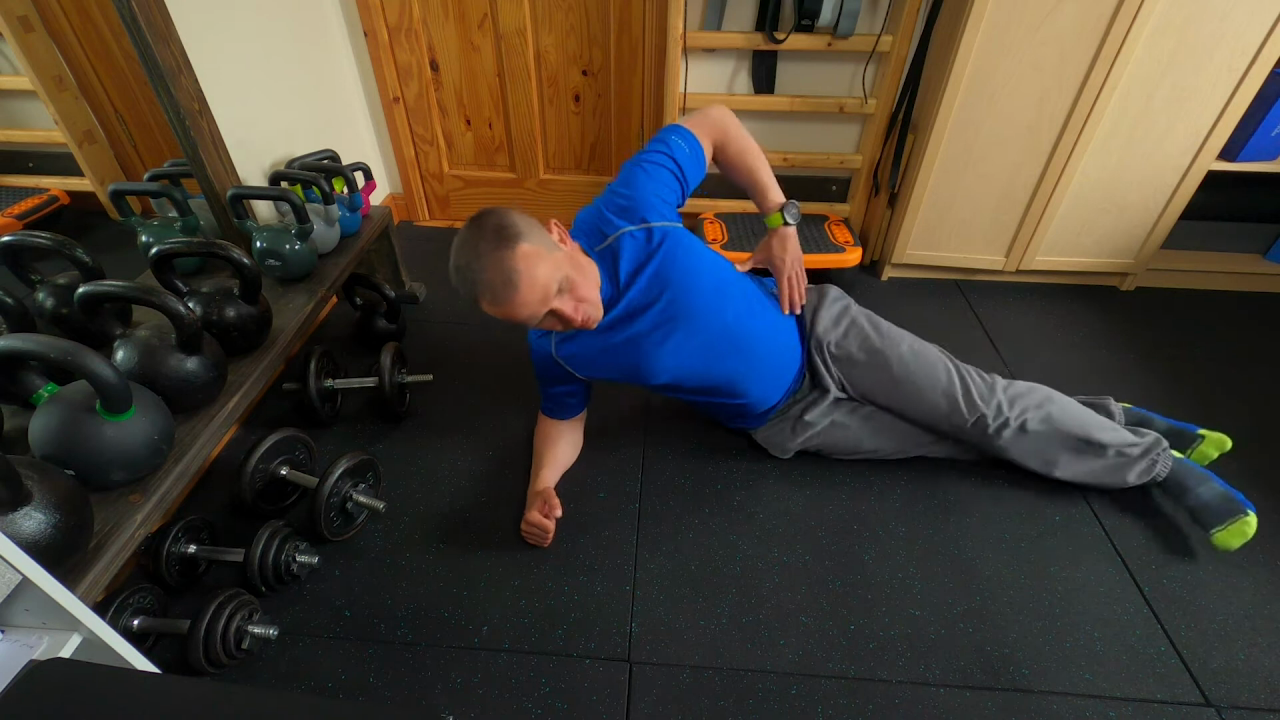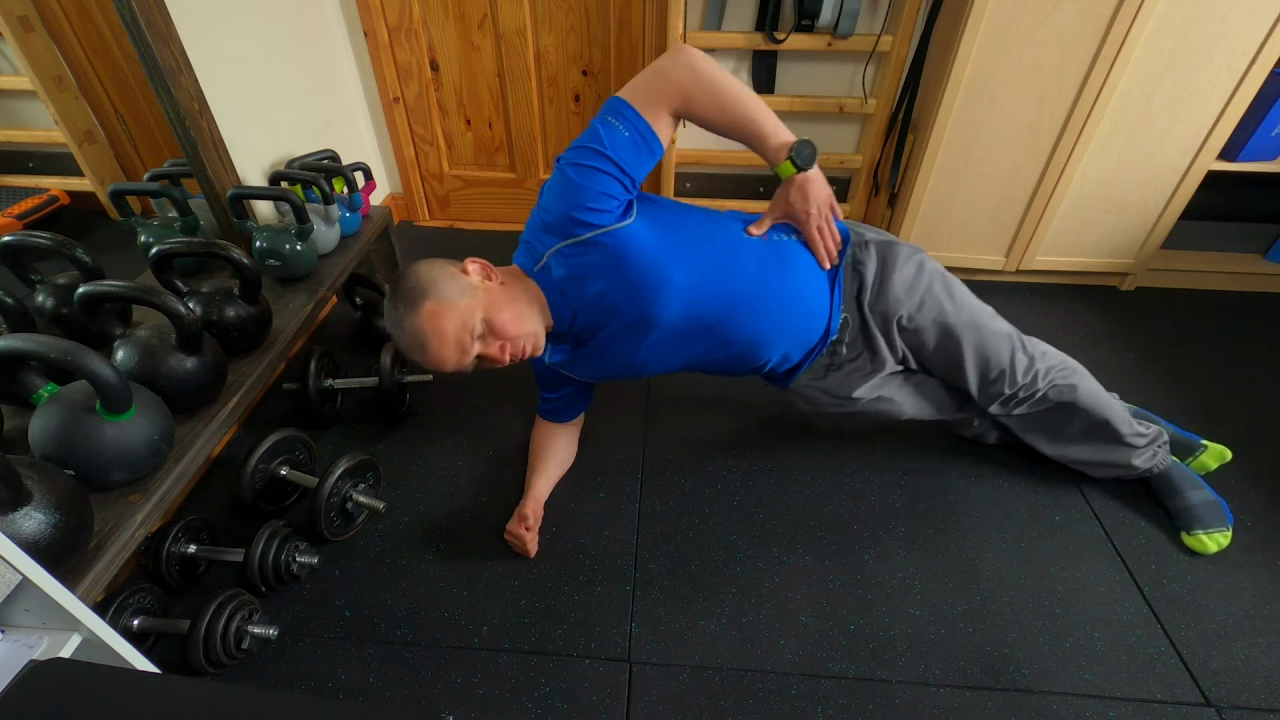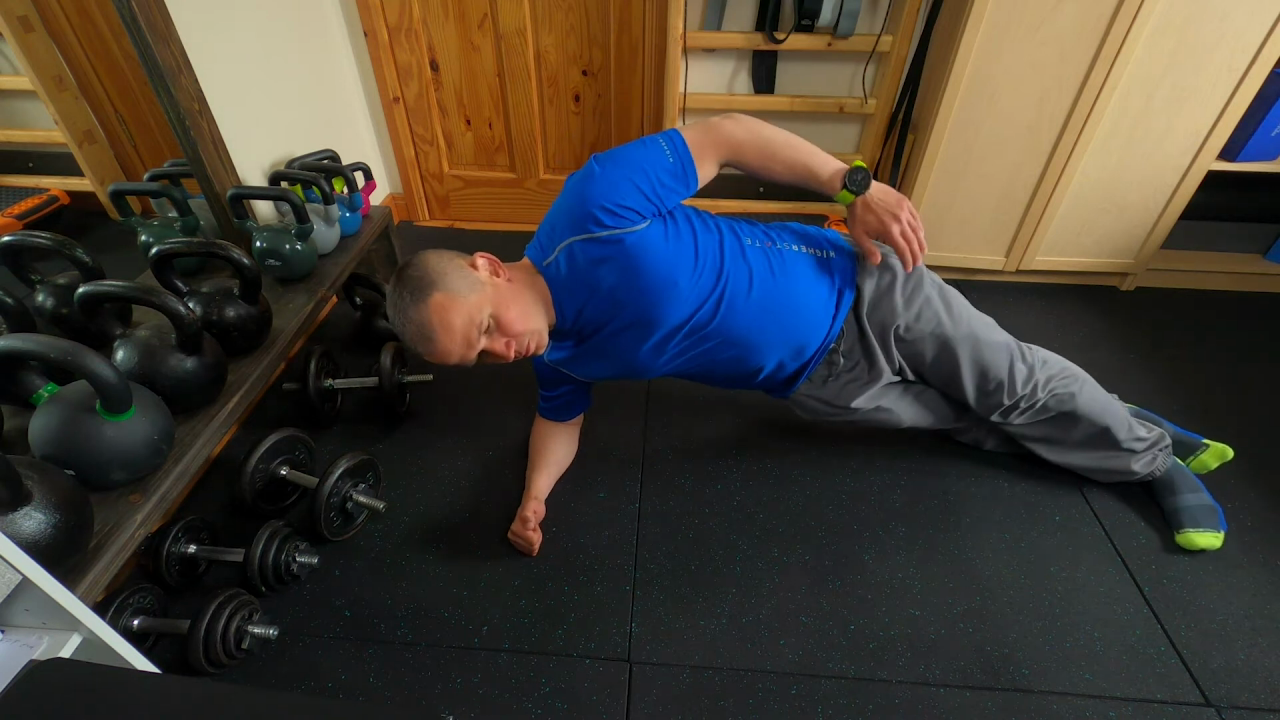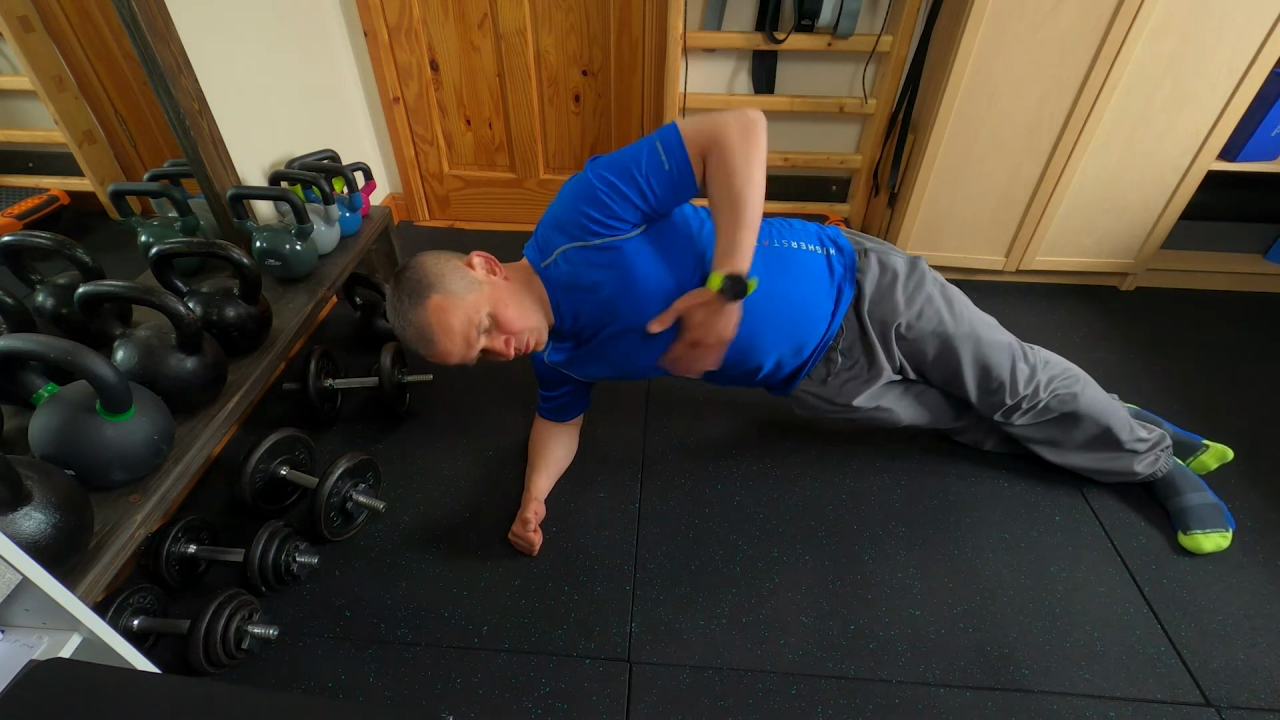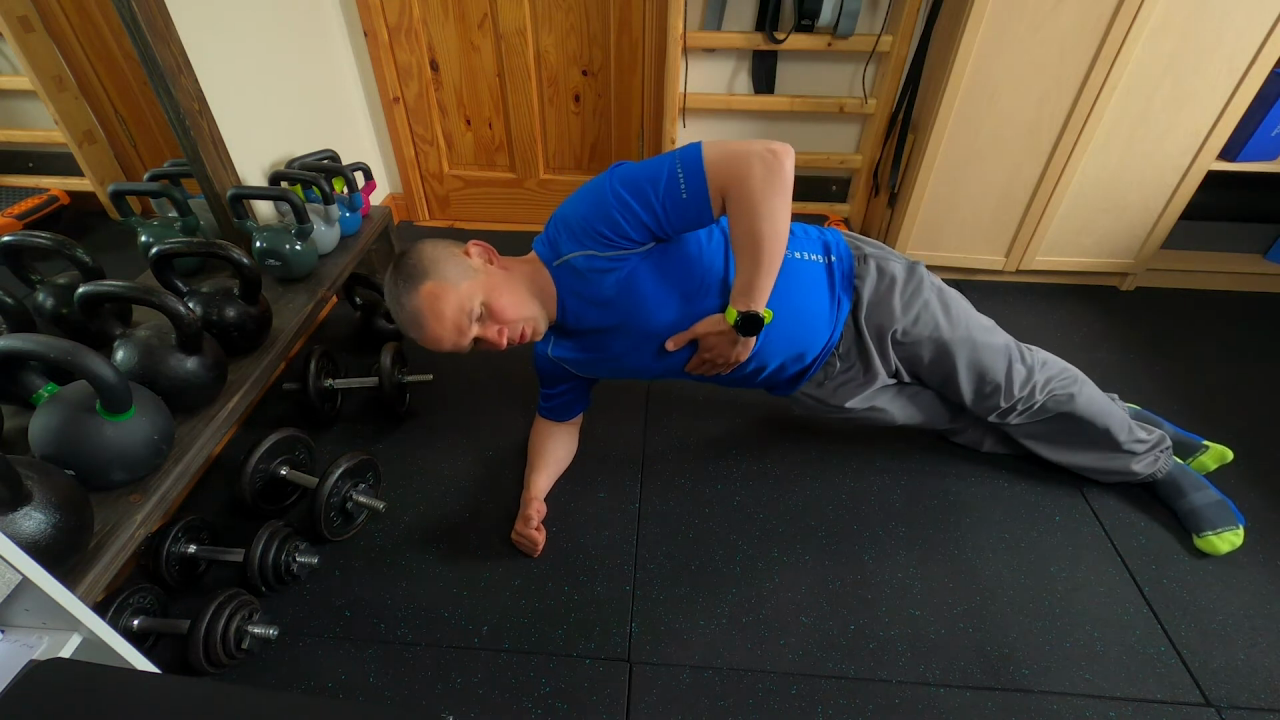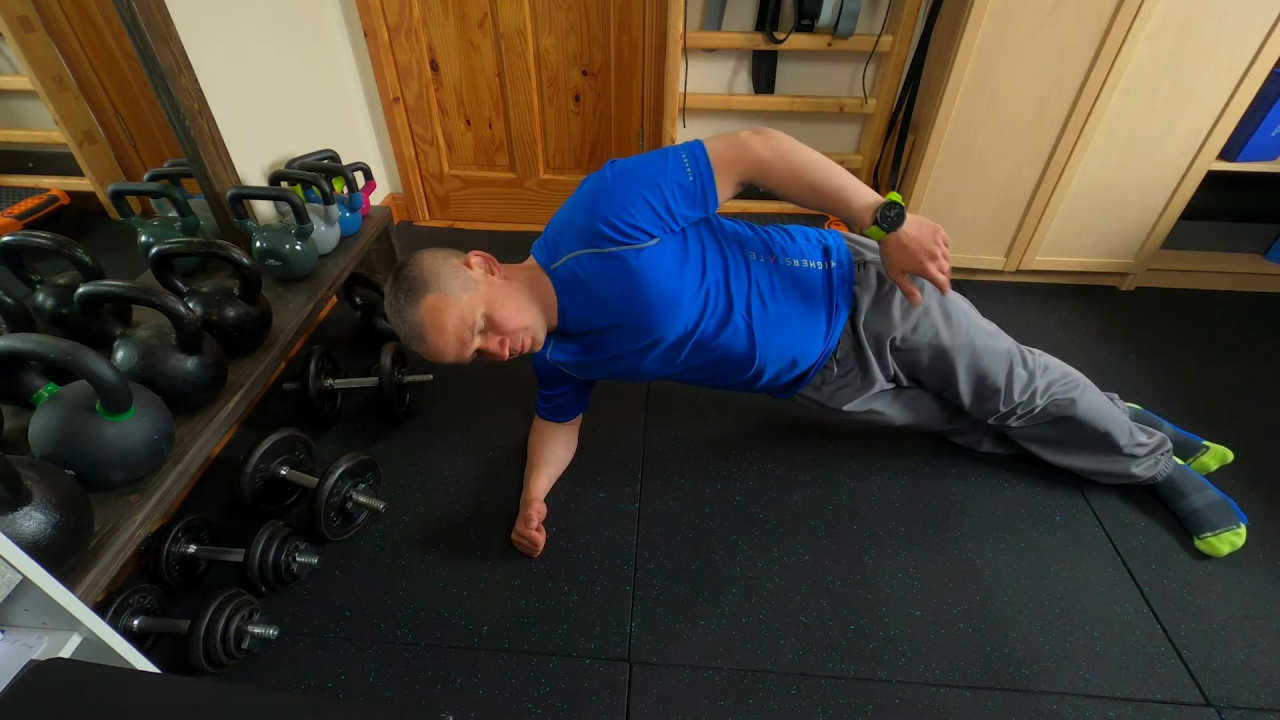
dt=0.7s
person 1, frame 1
left shoulder: (627, 209)
right shoulder: (554, 345)
left elbow: (714, 125)
right elbow: (562, 417)
left wrist: (781, 225)
right wrist: (541, 487)
left hip: (813, 330)
right hip: (782, 419)
left knee: (980, 405)
right knee: (963, 442)
left ankle: (1156, 458)
right ankle: (1117, 430)
person 1, frame 2
left shoulder: (574, 208)
right shoulder: (557, 350)
left elbow: (679, 71)
right elbow: (559, 418)
left wrist: (796, 162)
right wrist: (532, 497)
left hip: (860, 281)
right hip: (823, 371)
left knee: (1017, 377)
right knee: (976, 417)
left ankle: (1149, 449)
right ankle: (1111, 433)
person 1, frame 3
left shoulder: (594, 204)
right shoulder: (556, 351)
left elbow: (721, 137)
right elbow: (559, 417)
left wrist: (856, 186)
right wrist: (534, 496)
left hip: (859, 295)
right hip: (820, 380)
left knee: (1015, 385)
right knee: (977, 425)
left ankle: (1152, 446)
right ankle: (1137, 454)
person 1, frame 4
left shoulder: (588, 211)
right shoulder: (557, 349)
left elbow: (738, 128)
right elbow: (559, 418)
left wrist: (727, 288)
right wrist: (534, 495)
left hip: (857, 292)
right hip: (820, 379)
left knee: (1017, 385)
right knee: (973, 423)
left ankle: (1152, 449)
right ankle: (1123, 446)
person 1, frame 5
left shoulder: (595, 222)
right shoulder: (555, 346)
left elbow: (766, 164)
right elbow: (559, 416)
left wrist: (746, 316)
right wrist: (532, 495)
left hip: (859, 295)
right hip: (824, 376)
left knee: (1016, 386)
right knee: (976, 426)
left ankle: (1151, 448)
right ankle: (1141, 457)
person 1, frame 6
left shoulder: (601, 215)
right shoulder: (554, 349)
left elbow: (754, 151)
right elbow: (558, 420)
left wrist: (888, 220)
right wrist: (532, 497)
left hip: (856, 295)
right hip: (822, 377)
left knee: (1015, 388)
right knee: (977, 428)
left ankle: (1153, 452)
right ankle: (1145, 457)
